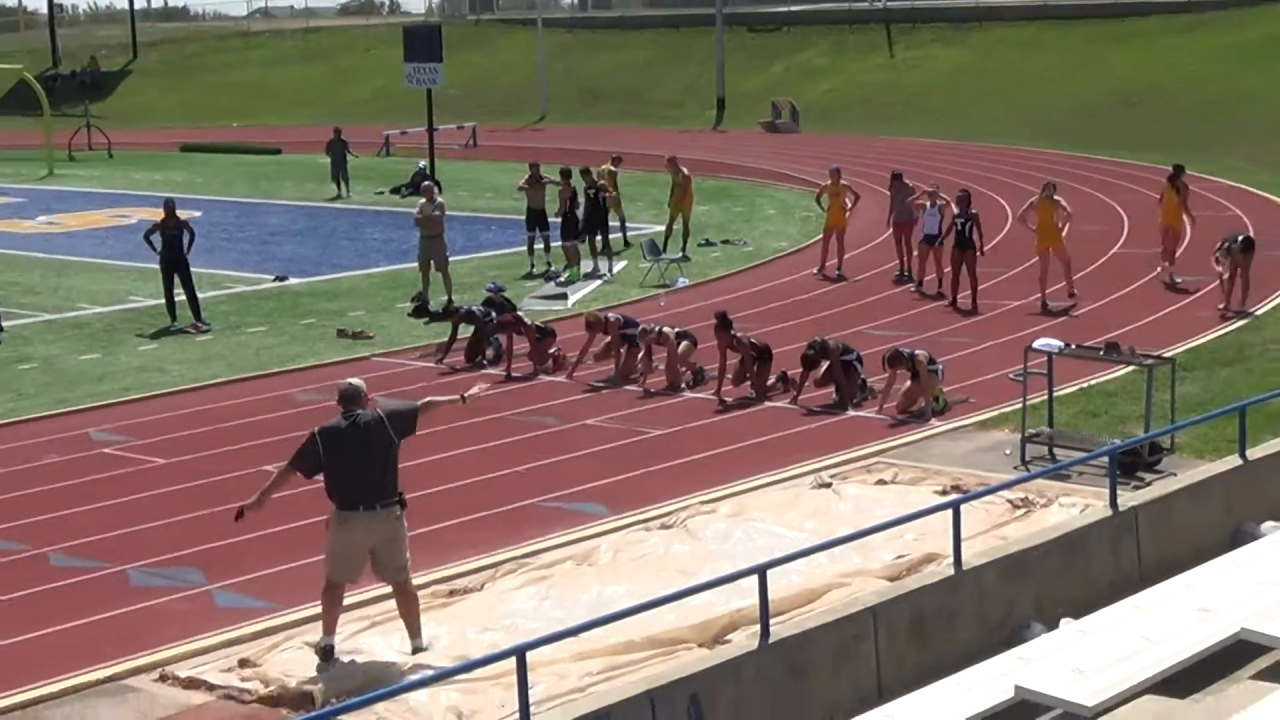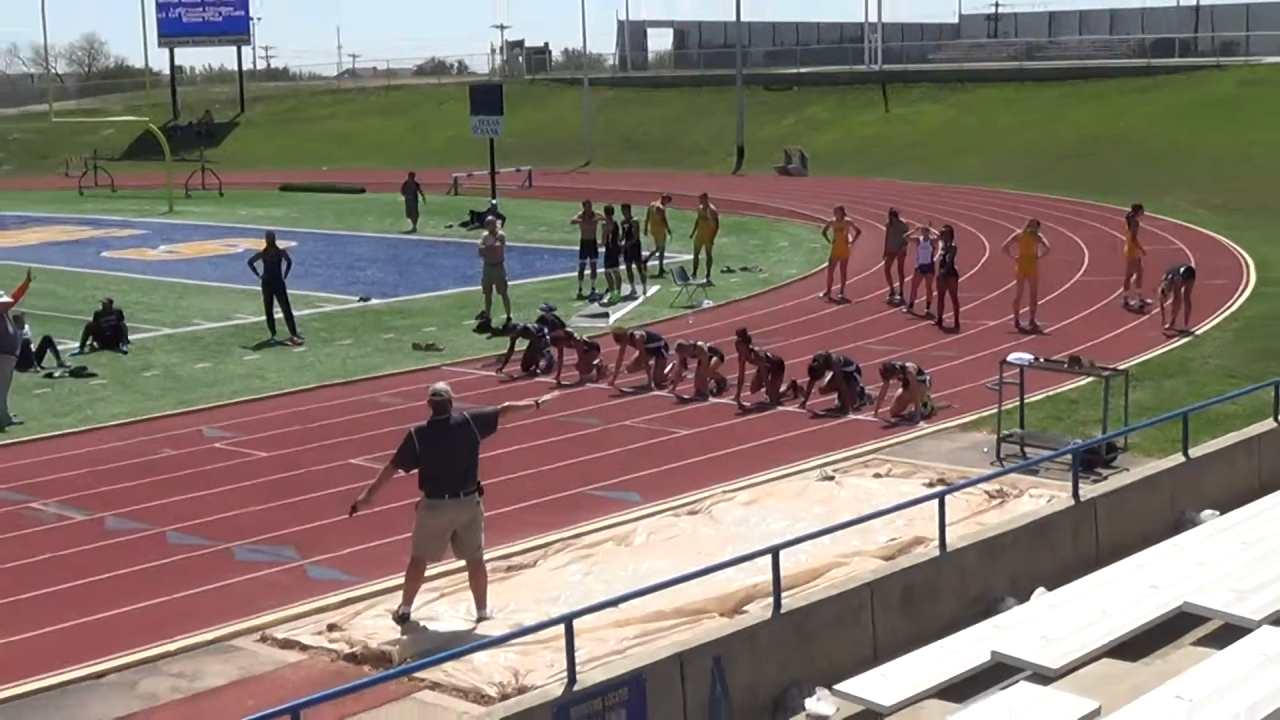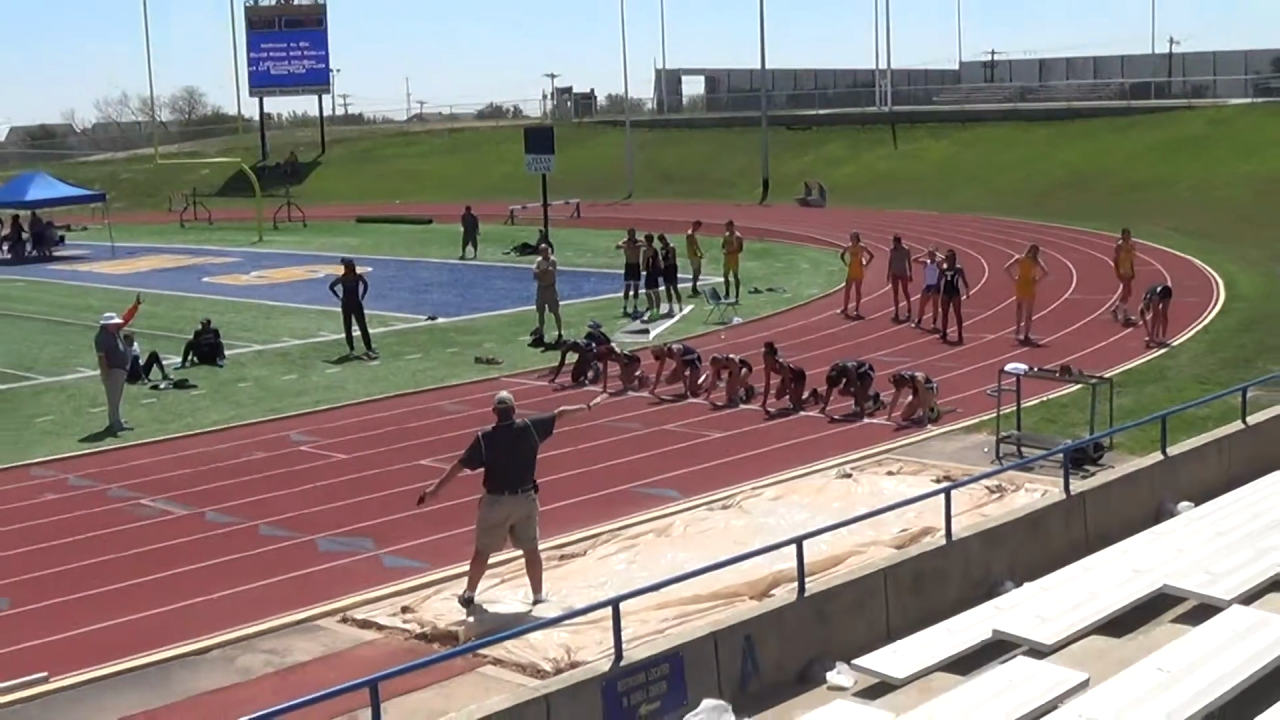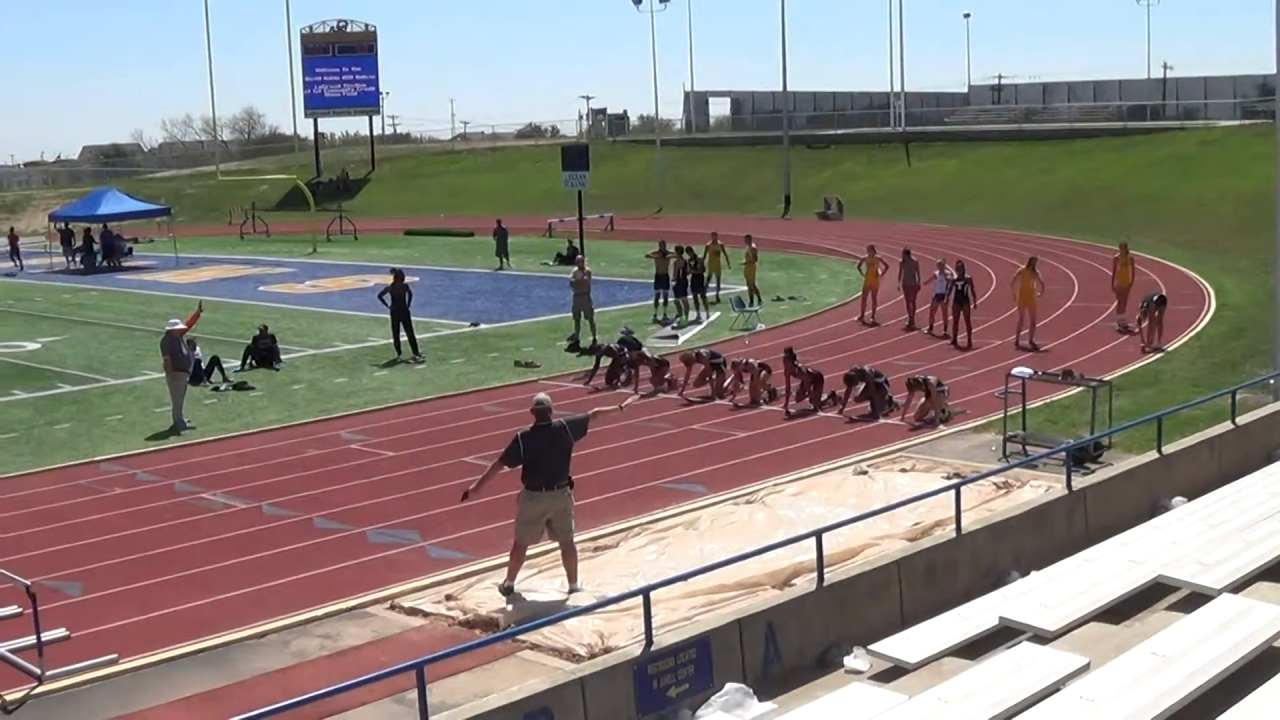
dt=0.5s
person 1, frame 1
left shoulder: (323, 434)
right shoulder: (384, 420)
left elbow: (290, 469)
right elbow: (426, 407)
left wrist: (260, 499)
left hip: (347, 519)
right hip: (387, 515)
left knee: (335, 581)
right knee: (402, 582)
left ankle: (327, 643)
person 1, frame 2
left shoulder: (418, 435)
right shoulder: (470, 422)
left elbow: (393, 467)
right elbow: (505, 410)
left wrist: (368, 495)
right wrist: (538, 403)
left hip: (434, 506)
right hip: (468, 502)
left knee: (419, 560)
right knee: (475, 560)
left ankle: (404, 610)
right ankle: (482, 612)
person 1, frame 3
left shoulder: (485, 438)
right shoulder: (530, 427)
left elbow: (459, 465)
right elbow: (560, 414)
left wrist: (436, 488)
right wrist: (588, 406)
left hip: (496, 501)
right hip: (525, 499)
left knee: (482, 551)
right knee: (531, 550)
left ankle: (469, 595)
right ankle: (539, 597)
person 1, frame 4
left shoulder: (523, 438)
right shoulder: (565, 427)
left elbow: (499, 464)
right elbow: (594, 414)
left wrist: (478, 485)
left hip: (533, 497)
right hip: (561, 494)
left knee: (521, 543)
right knee: (567, 542)
left ankle: (508, 584)
right ankle: (574, 586)
